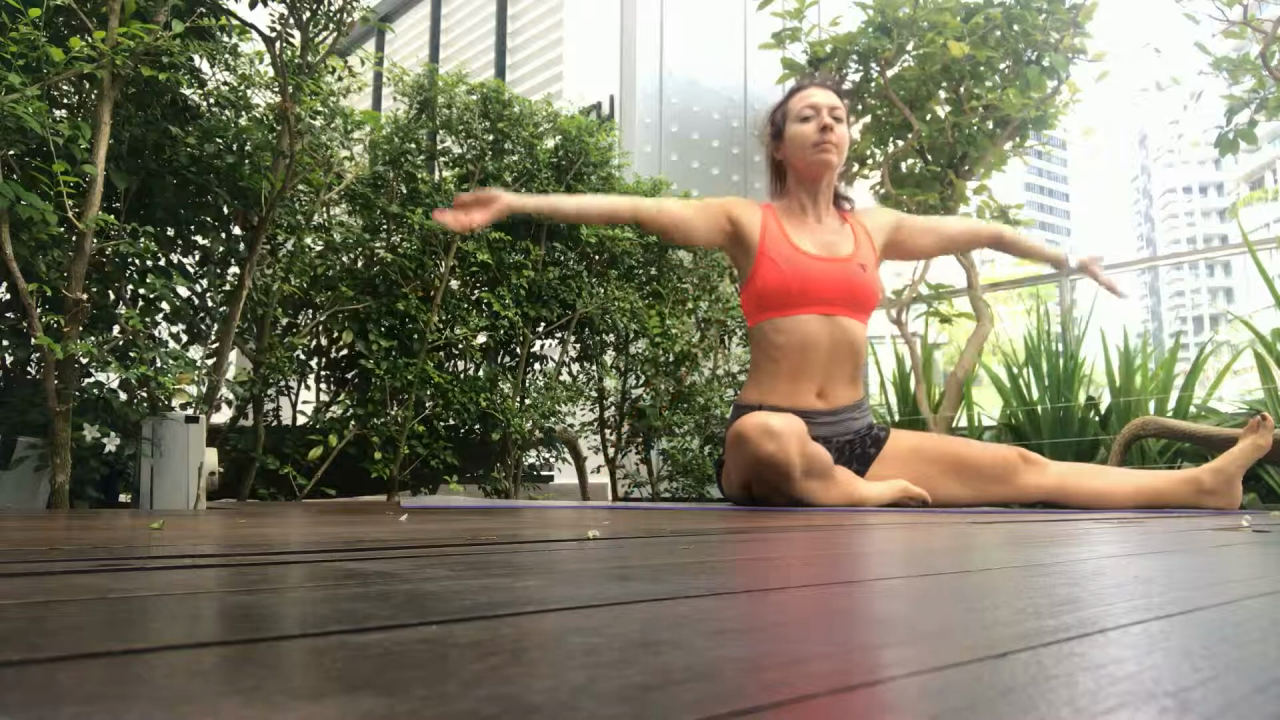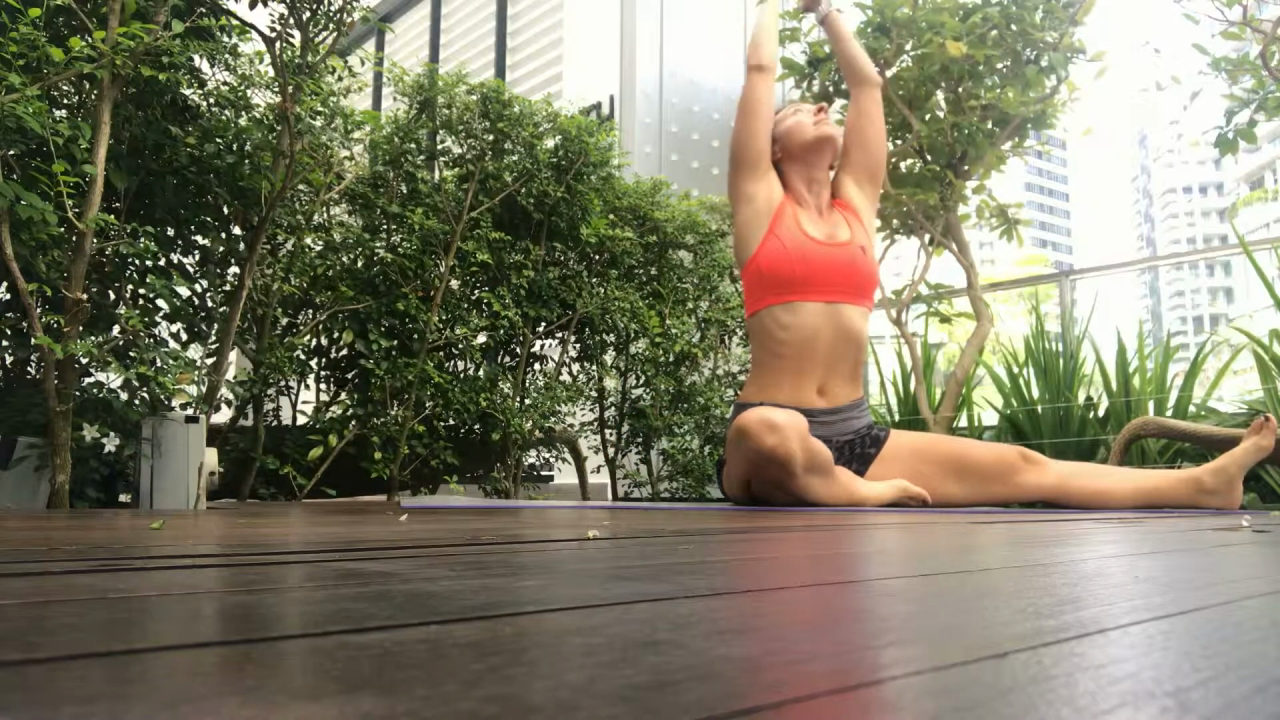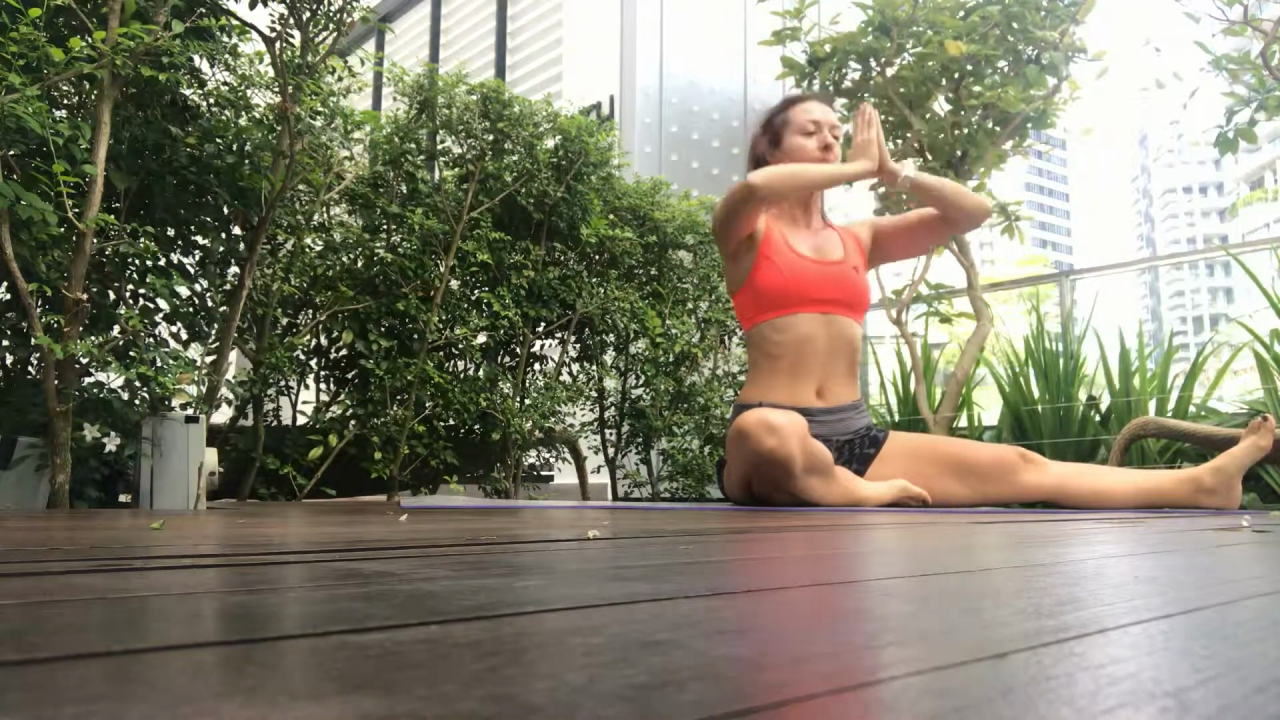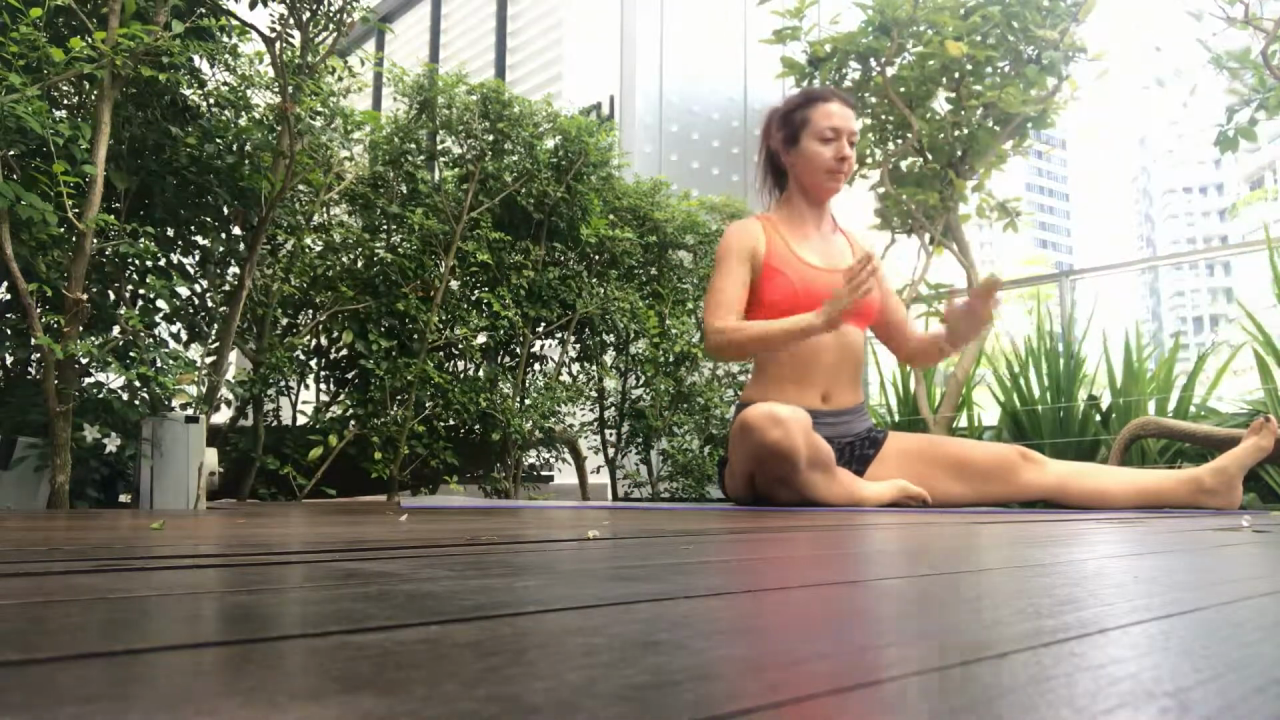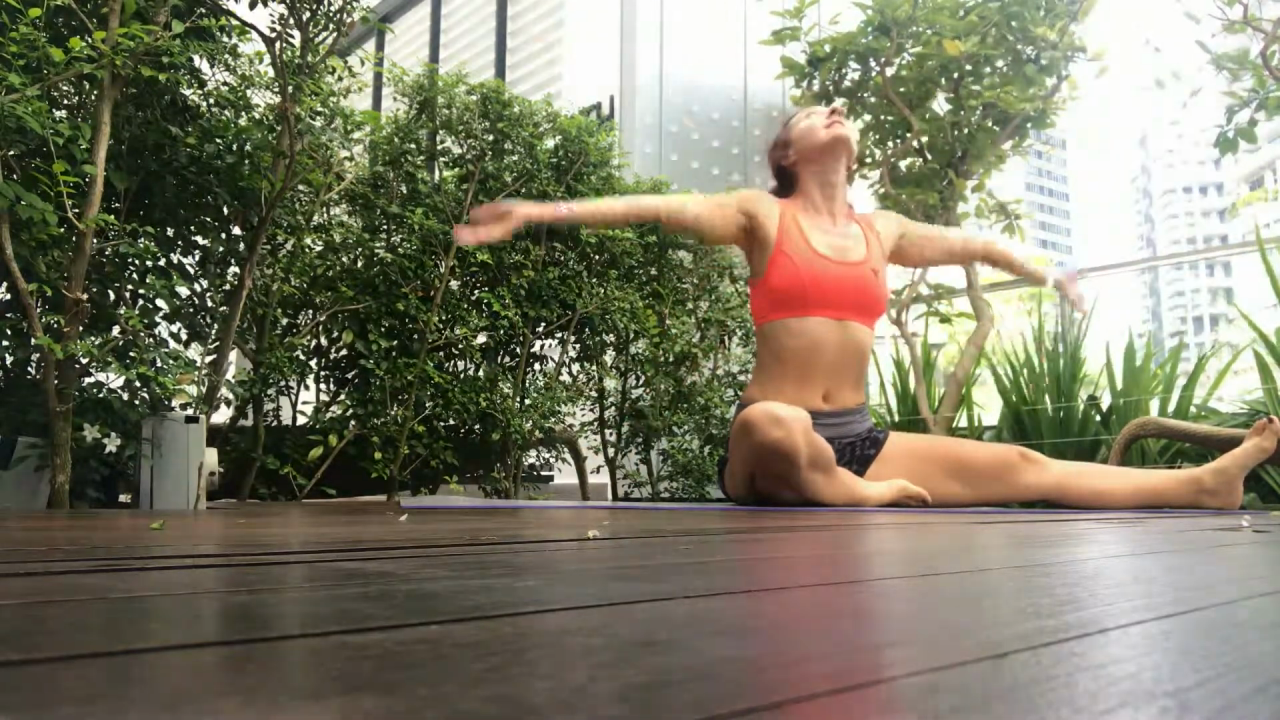
dt=1s
person 1, frame 1
left shoulder: (873, 228)
right shoulder: (745, 221)
left elbow: (974, 232)
right elbow: (636, 211)
left wrist: (1064, 258)
right wrist: (518, 203)
left hip: (858, 434)
right hip: (768, 445)
left knee: (1019, 466)
right knee: (770, 435)
left ankle: (1194, 485)
right ankle: (868, 499)
person 1, frame 2
left shoulder: (856, 204)
right shoulder: (761, 202)
left elbow: (866, 83)
right elbow: (760, 70)
left hip: (854, 437)
right hip: (770, 441)
left knee: (1024, 468)
right knee: (766, 432)
right ankle: (862, 495)
person 1, frame 3
left shoulder: (858, 240)
right shoulder: (747, 235)
left elbow: (973, 211)
right elbow: (754, 182)
left wrist: (892, 170)
right wrist: (856, 164)
left hip: (855, 436)
right hip: (771, 439)
left knee: (1019, 466)
right knee: (768, 432)
left ankle: (1197, 485)
right ankle: (862, 496)
person 1, frame 4
left shoulder: (857, 248)
right shoulder: (748, 237)
left elbow: (916, 352)
right elbow: (719, 337)
left wrist: (958, 330)
right wrist: (822, 316)
left hip: (856, 437)
right hip: (771, 448)
left knee: (1021, 466)
right knee: (773, 425)
left ankle: (1201, 485)
right ankle: (864, 497)
person 1, frame 5
left shoulder: (881, 232)
right shoulder: (761, 215)
left elbow: (969, 244)
right elbow: (656, 210)
left wrist: (1041, 271)
right wrist: (540, 211)
left hip: (860, 439)
right hip: (773, 447)
left knee: (1020, 465)
right knee: (776, 426)
left ankle: (1200, 483)
right ankle: (863, 499)
